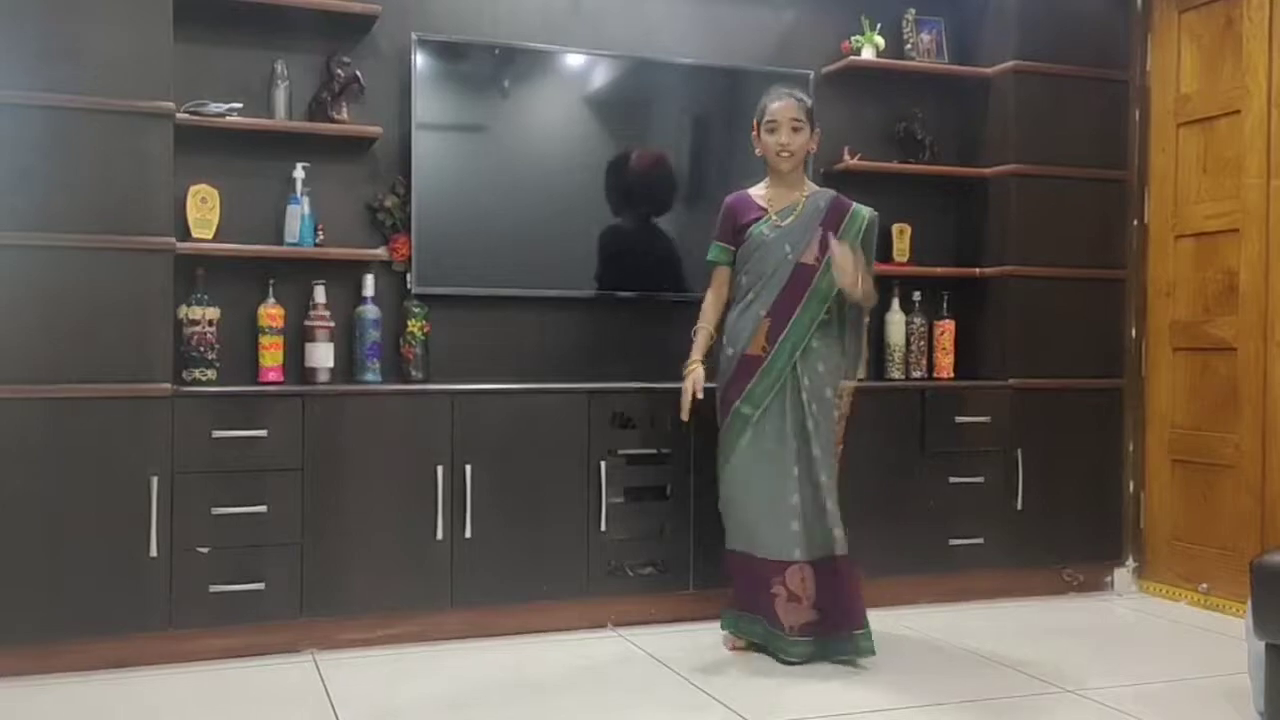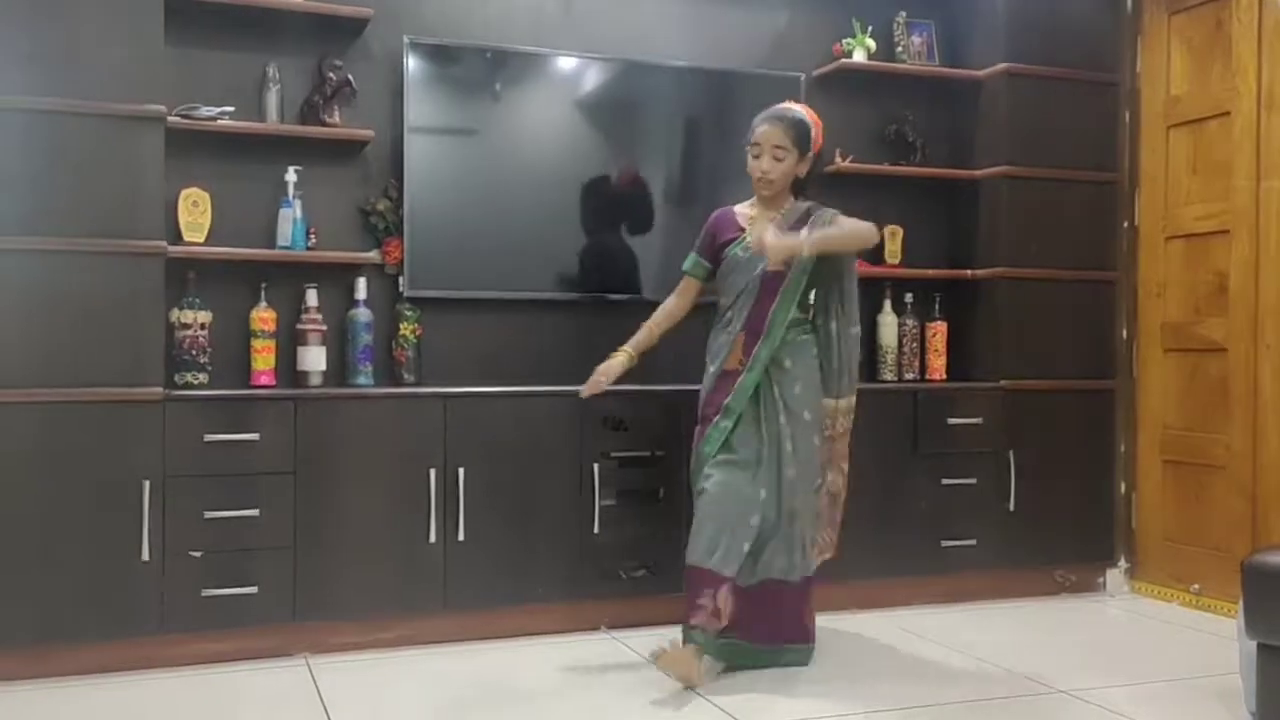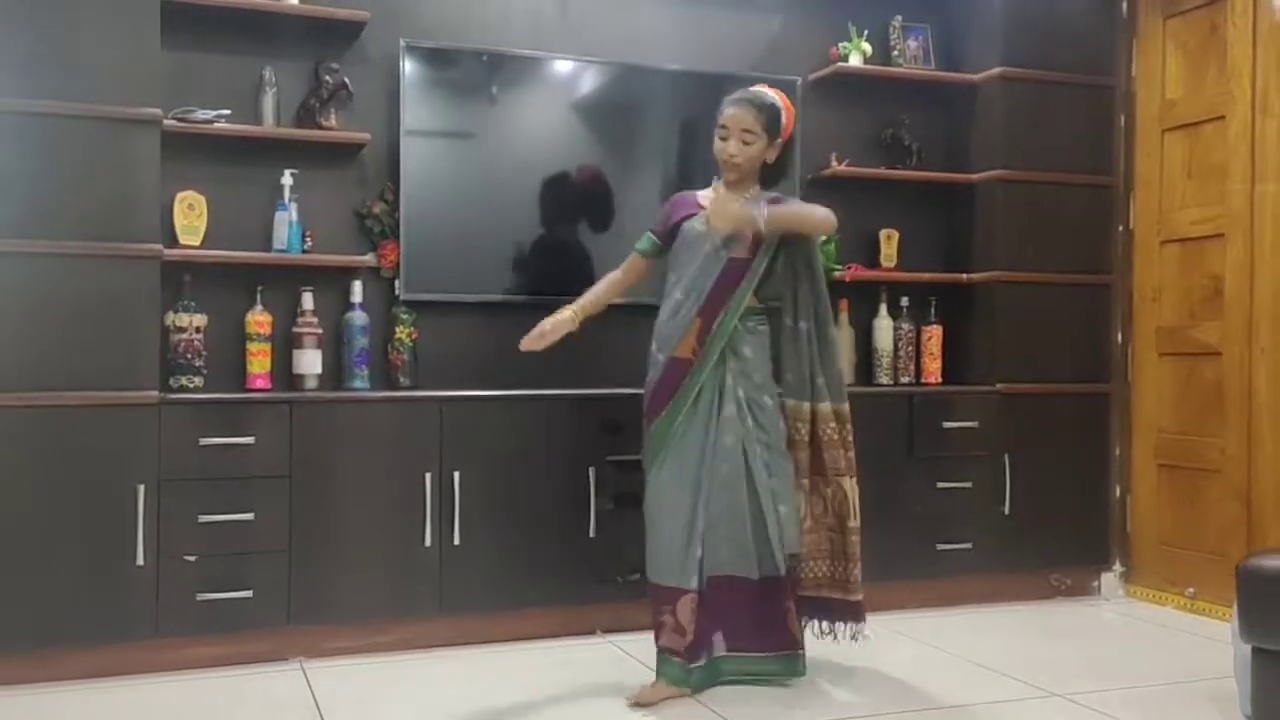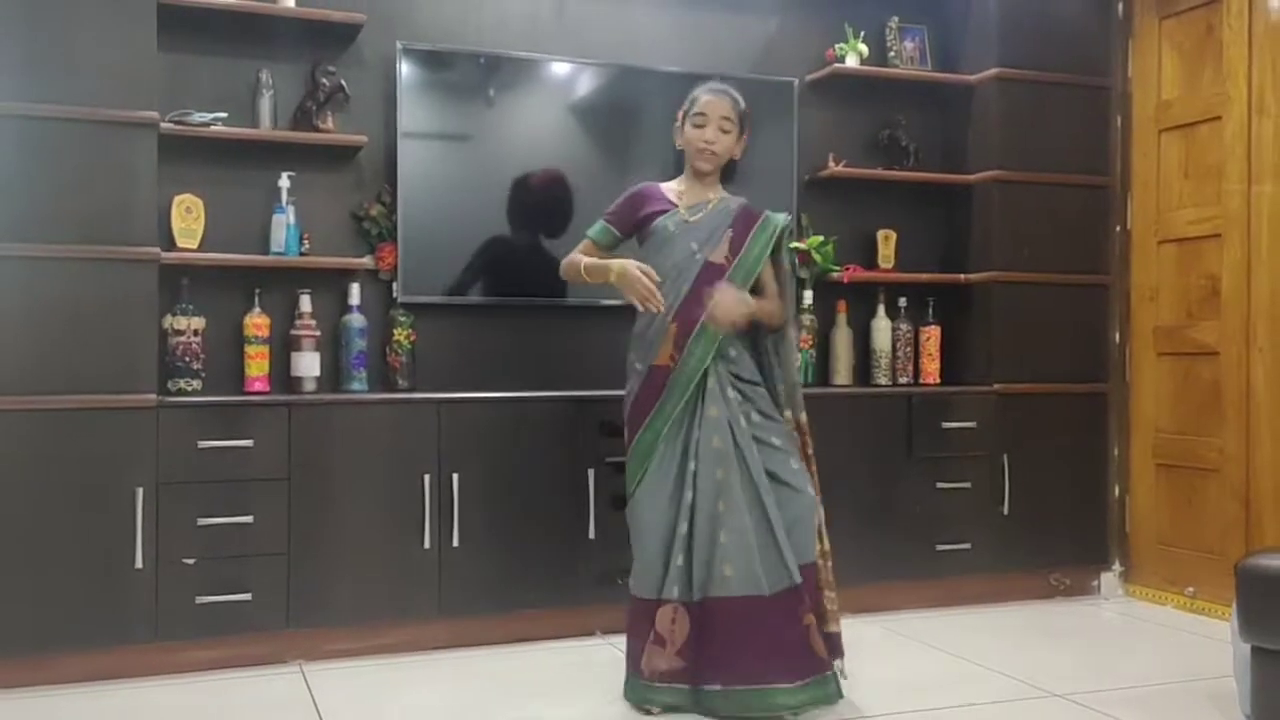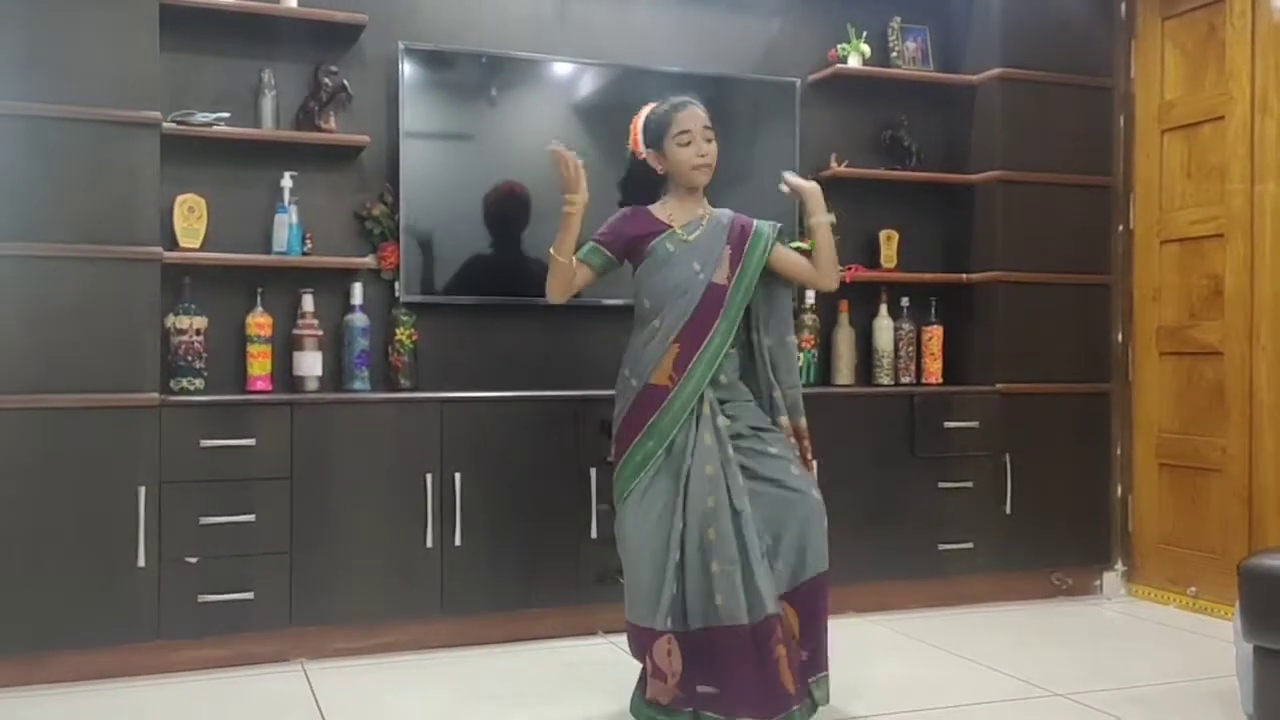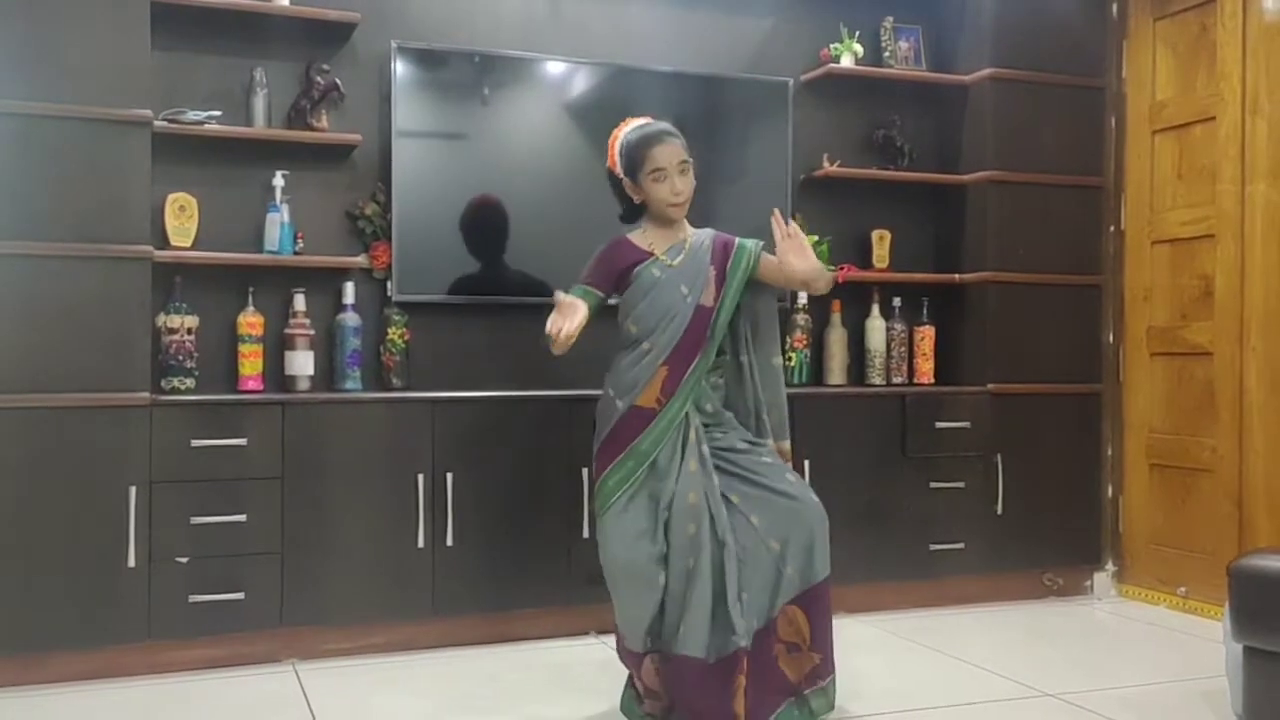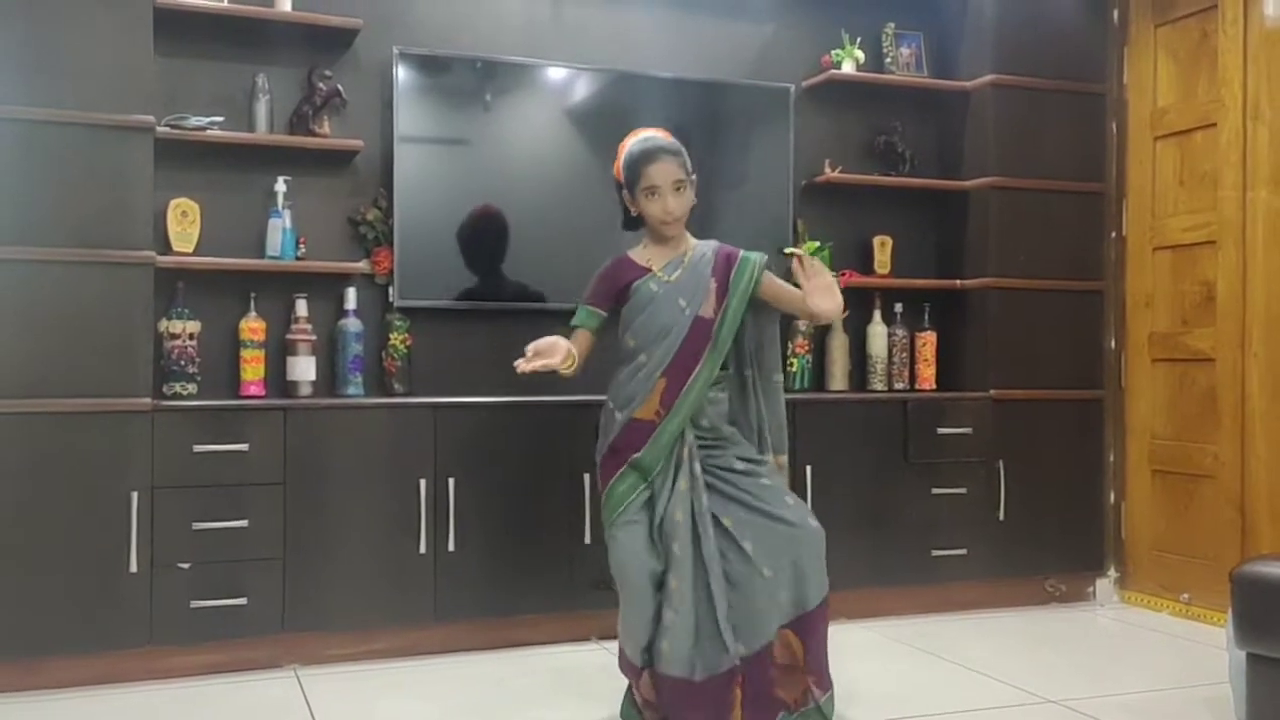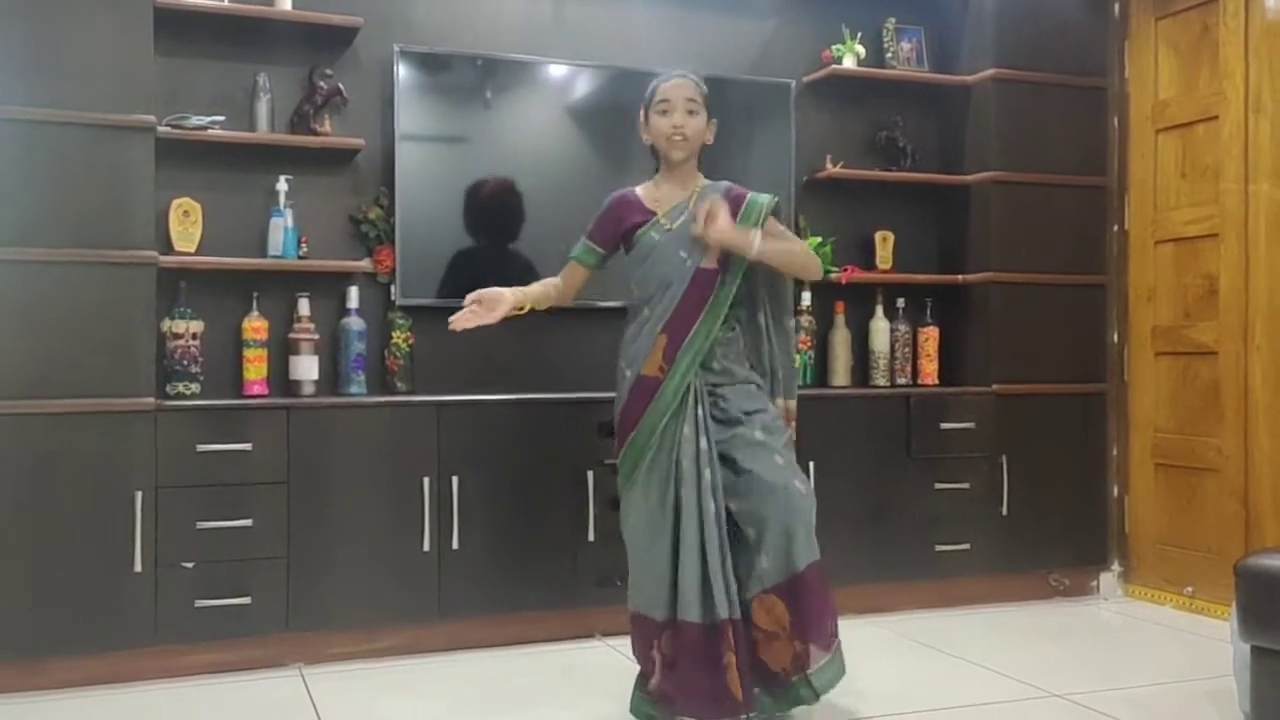
dt=0.3s
person 1, frame 1
left shoulder: (836, 212)
right shoulder: (738, 207)
left elbow: (867, 295)
right elbow: (718, 292)
left wrist: (854, 280)
right wrist: (696, 360)
left hip: (808, 365)
right hip: (749, 362)
left knee: (803, 485)
right knee: (752, 485)
left ankle: (803, 621)
right ankle: (760, 614)
person 1, frame 2
left shoulder: (812, 222)
right shoulder: (722, 223)
left elbow: (867, 234)
right elbow: (681, 298)
left wrist: (794, 245)
right wrist: (626, 355)
left hip: (790, 382)
right hip: (732, 380)
left knee: (781, 502)
right knee: (725, 498)
left ankle: (768, 635)
right ankle: (703, 642)
person 1, frame 3
left shoulder: (771, 213)
right shoulder: (683, 207)
left elbow: (825, 221)
right elbow: (629, 273)
left wrist: (750, 216)
right wrist: (572, 314)
left hip: (744, 376)
right hip: (680, 378)
left knee: (751, 498)
right knee: (678, 504)
left ankle: (748, 640)
right ankle: (682, 663)
person 1, frame 4
left shoulder: (752, 222)
right shoulder: (645, 201)
left elbow: (779, 310)
right elbow: (573, 263)
left wrist: (745, 306)
right wrist: (611, 268)
left hip: (734, 384)
right hip: (664, 385)
left knee: (778, 504)
right knee: (667, 516)
person 1, frame 5
left shoulder: (742, 232)
right shoulder: (636, 223)
left elbow: (823, 278)
right elbow: (558, 290)
left wrist: (816, 210)
right wrist: (572, 211)
left hip: (729, 404)
right hip: (656, 407)
left knee: (793, 508)
right knee: (660, 540)
person 1, frame 6
left shoulder: (724, 251)
right shoulder: (620, 254)
left elbow: (816, 282)
right elbow: (562, 342)
left wrist: (805, 263)
right wrist: (569, 318)
left hip: (712, 425)
right hip: (639, 431)
left knee: (795, 516)
right knee: (640, 557)
person 1, frame 7
left shoulder: (729, 264)
right shoulder: (620, 272)
left elbow: (812, 308)
right elbow: (579, 350)
left wrist: (825, 300)
right wrist: (560, 352)
left hip: (718, 438)
right hip: (642, 444)
left knee: (792, 537)
right knee: (651, 572)
person 1, frame 8
left shoulder: (735, 205)
right shoulder: (625, 208)
left elbow: (810, 268)
right elbow: (564, 285)
left wrist: (742, 240)
right wrist: (514, 298)
left hip: (732, 386)
right hip: (657, 394)
left knee: (779, 500)
right knee: (668, 526)
left ankle: (778, 667)
